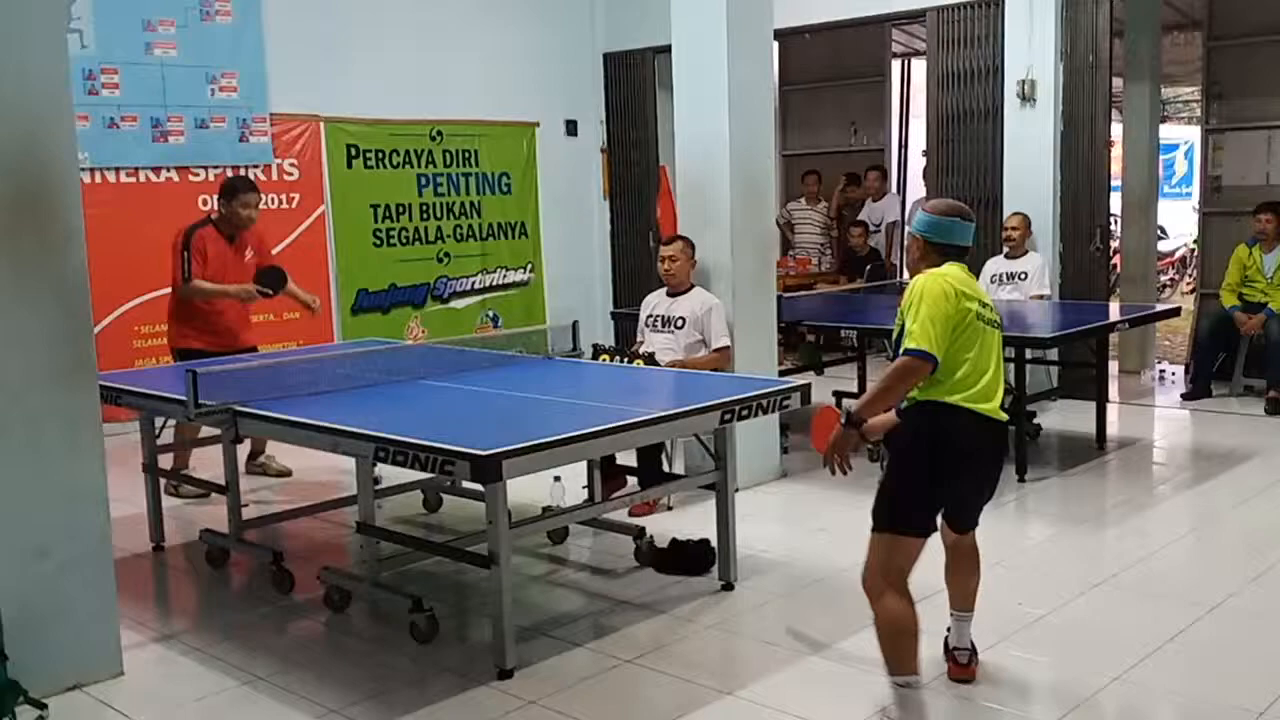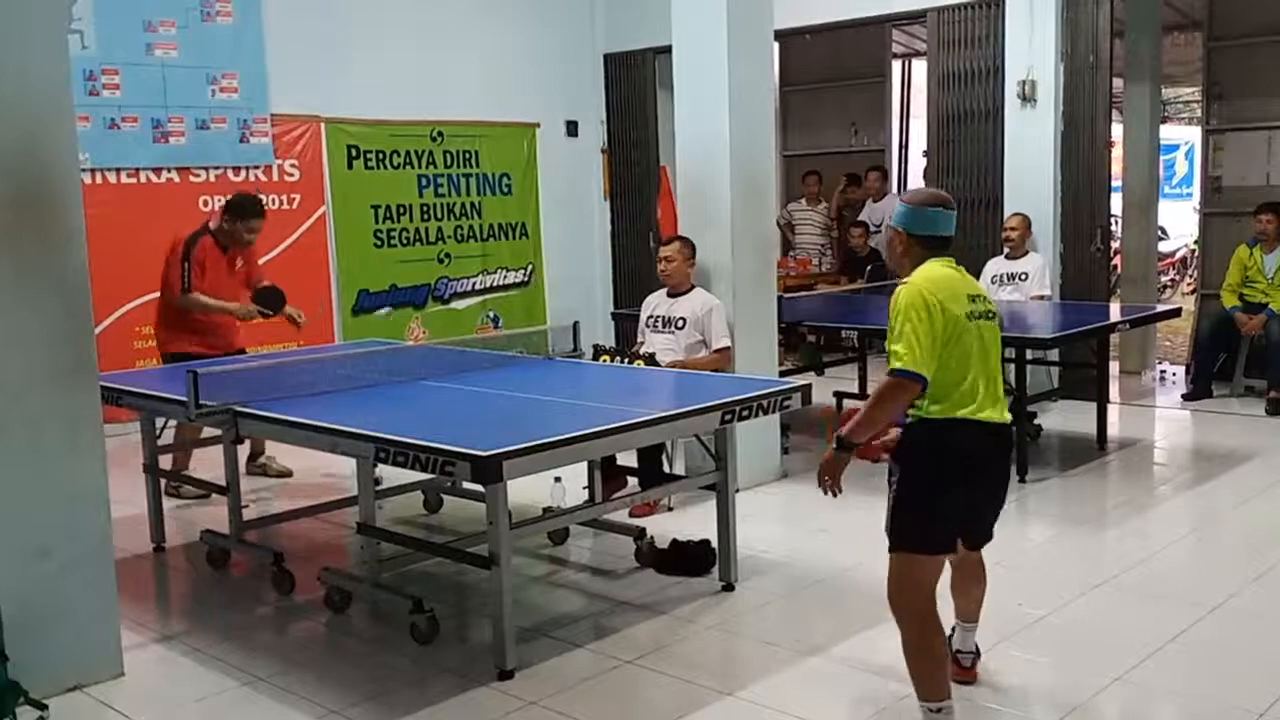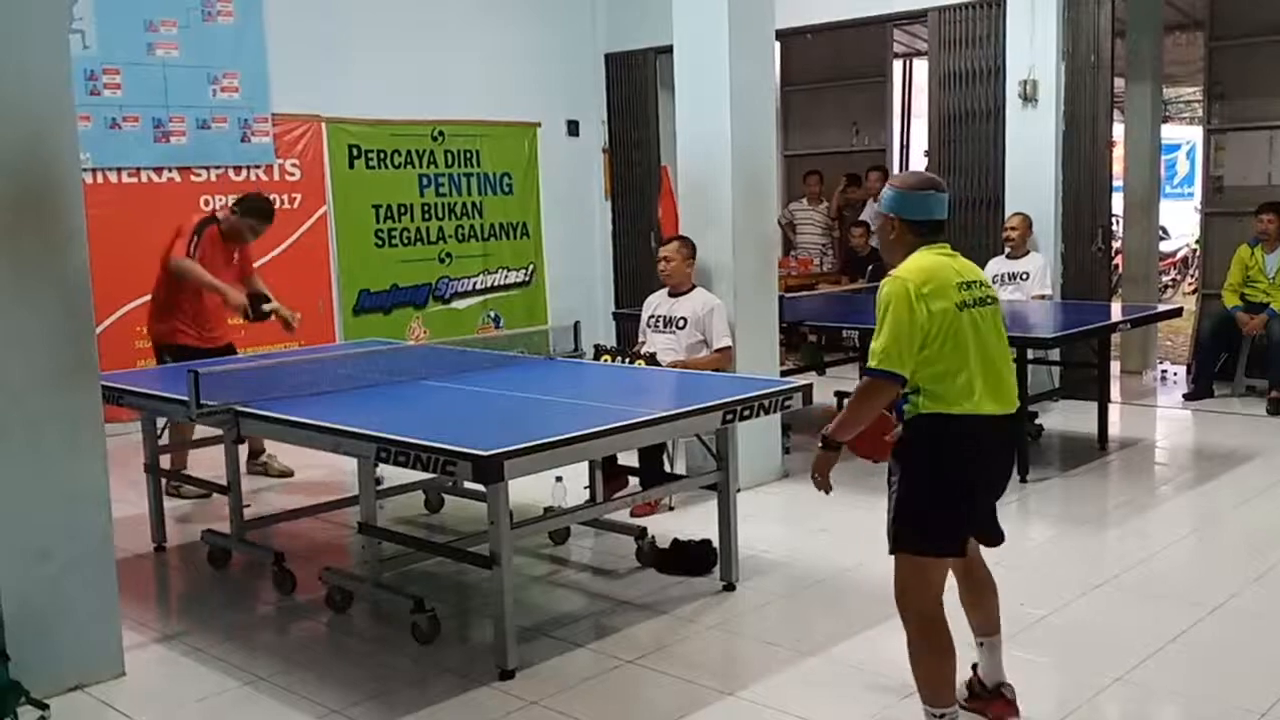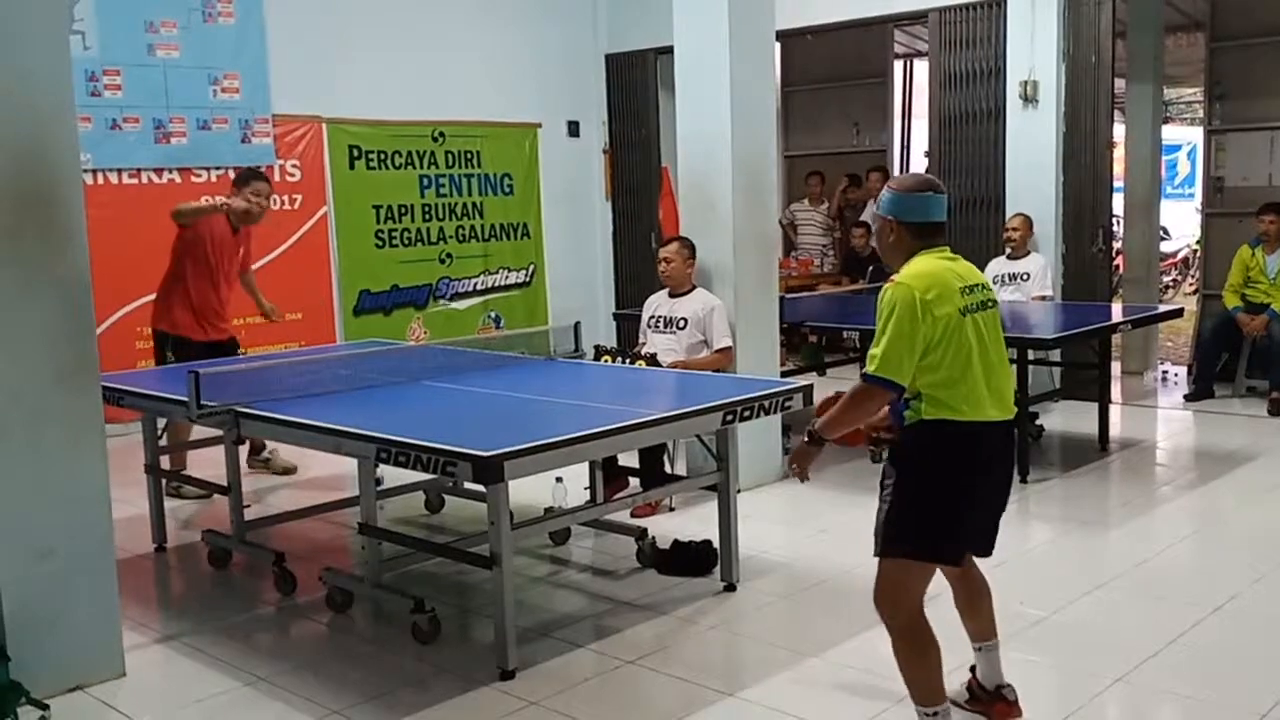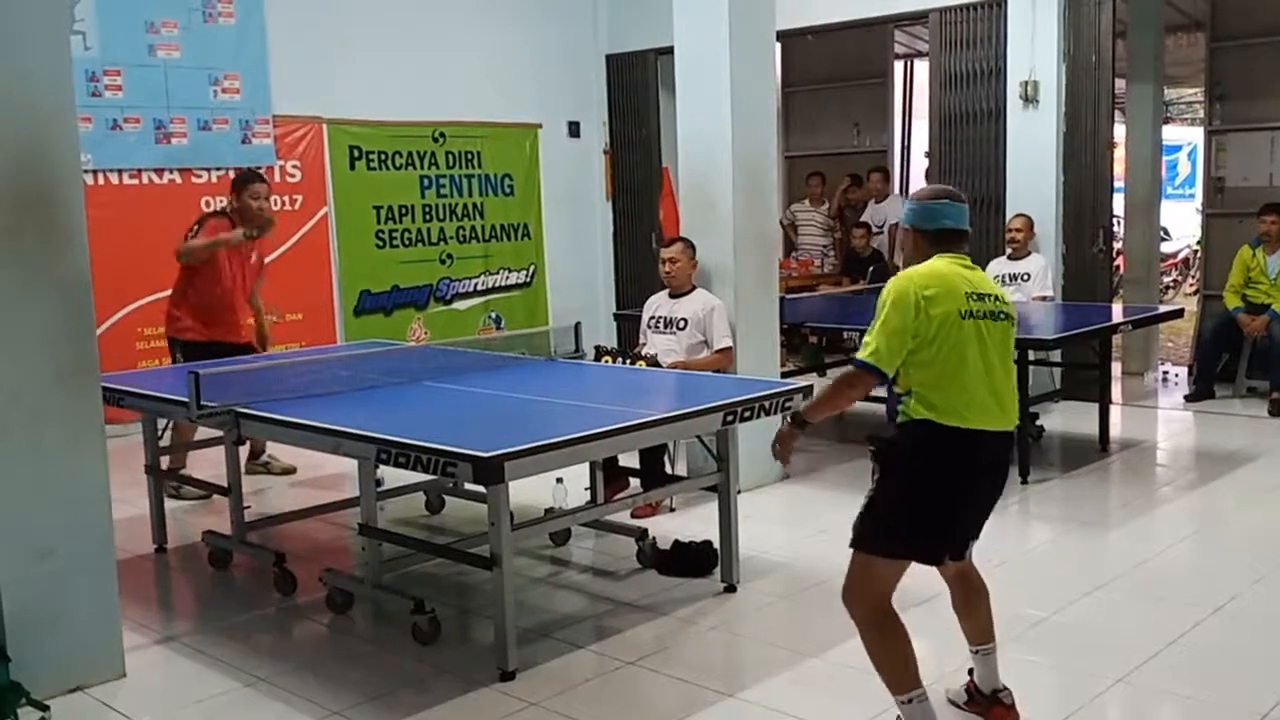
dt=0.2s
person 1, frame 1
left shoulder: (931, 285)
right shoulder: (978, 295)
left elbow: (916, 366)
left wrist: (853, 421)
right wrist: (886, 422)
left hip: (938, 435)
right hip: (986, 437)
left knee: (882, 578)
right knee: (959, 533)
left ankle: (909, 703)
right ankle: (960, 647)
person 1, frame 2
left shoulder: (918, 290)
right shoulder: (973, 290)
left elbow: (905, 383)
left wrist: (845, 441)
right wrist: (904, 434)
left hip: (944, 447)
right hip: (991, 442)
left knee: (909, 595)
right knee: (965, 547)
right ankle: (962, 650)
person 1, frame 3
left shoulder: (906, 283)
right shoulder: (973, 275)
left elbow: (883, 383)
left wrist: (831, 442)
right wrist: (914, 421)
left hip: (943, 443)
right hip: (994, 434)
left knee: (917, 598)
right knee: (965, 557)
person 1, frame 4
left shoulder: (910, 287)
right shoulder: (972, 277)
left elbow: (878, 388)
left wrist: (815, 437)
right wrist: (901, 416)
left hip: (943, 450)
right hip: (993, 442)
left knee: (896, 601)
right knee: (957, 561)
person 1, frame 5
left shoulder: (914, 284)
right shoulder: (997, 297)
left elbow: (865, 375)
left wrist: (799, 420)
left hip: (933, 450)
right hip: (992, 450)
left knee: (864, 595)
right knee: (954, 559)
person 2, frame 1
left shoulder: (252, 237)
right shoulder: (194, 237)
right elbow: (186, 287)
left wrist: (301, 295)
right wrist: (233, 291)
left hip: (238, 339)
right hip: (194, 339)
left ankle: (257, 457)
right ankle: (177, 476)
person 2, frame 2
left shoulder: (242, 247)
right shoulder: (192, 245)
left elbow: (257, 282)
right elbow: (183, 298)
left wrist: (286, 309)
right wrist: (234, 309)
left hip: (227, 342)
right hip: (184, 342)
left ankle: (257, 458)
right ankle: (176, 478)
person 2, frame 3
left shoulder: (238, 243)
right shoulder: (201, 230)
left elbow: (249, 277)
right elbow: (178, 263)
left wrist: (278, 308)
right wrist: (224, 290)
left hip: (215, 334)
right hip: (175, 332)
left ankle: (257, 456)
right ankle: (176, 477)
person 2, frame 4
left shoulder: (244, 231)
right shoulder: (208, 221)
right elbow: (178, 213)
left wrist: (260, 299)
right wrist: (223, 204)
left hip: (217, 328)
right hip: (179, 325)
left ankle: (258, 452)
right ankle: (176, 477)
person 2, frame 5
left shoulder: (256, 234)
right shoulder: (211, 225)
right elbow: (184, 255)
left wrist: (261, 322)
right wrist: (223, 240)
left hip: (234, 333)
right hip: (192, 329)
left ankle: (257, 456)
right ankle: (176, 473)
person 3, frame 1
left shoulder: (706, 303)
right shoulder: (650, 301)
left elbow: (723, 358)
left wrist: (684, 364)
left ankle: (650, 488)
right ankle: (610, 475)
person 3, frame 2
left shoulder: (707, 304)
right shoulder: (651, 301)
left elbow: (724, 358)
left wrist: (685, 365)
left ankle: (651, 488)
right ankle: (610, 475)
person 3, frame 3
left shoulder: (708, 304)
right shoulder: (652, 301)
left elbow: (725, 358)
left wrist: (686, 365)
left ankle: (652, 488)
right ankle: (611, 475)
person 3, frame 4
left shoulder: (708, 304)
right shoulder: (653, 301)
left elbow: (725, 358)
left wrist: (686, 365)
left ankle: (653, 489)
right ankle: (611, 476)
person 3, frame 5
left shoulder: (708, 304)
right shoulder: (653, 302)
left elbow: (726, 358)
left wrist: (687, 365)
left ankle: (653, 489)
right ankle: (612, 476)
person 4, frame 1
right shoulder: (1244, 250)
right elbow: (1228, 289)
right wrist: (1237, 314)
right hip: (1245, 305)
right knee: (1205, 326)
right ankle: (1201, 385)
person 4, frame 2
right shoulder: (1244, 251)
right elbow: (1228, 289)
right wrist: (1237, 314)
right hip: (1246, 306)
right knee: (1206, 326)
right ankle: (1202, 385)
person 4, frame 3
right shoulder: (1246, 251)
right elbow: (1230, 289)
right wrist: (1238, 314)
right hip: (1248, 305)
right knee: (1207, 326)
right ankle: (1203, 385)
person 4, frame 4
right shoulder: (1247, 251)
right elbow: (1231, 290)
right wrist: (1239, 315)
right hip: (1248, 306)
right knee: (1209, 328)
right ankle: (1204, 385)
person 4, frame 5
right shoulder: (1247, 251)
right elbow: (1231, 290)
right wrist: (1240, 315)
right hip: (1249, 307)
right knee: (1209, 328)
right ankle: (1204, 386)
